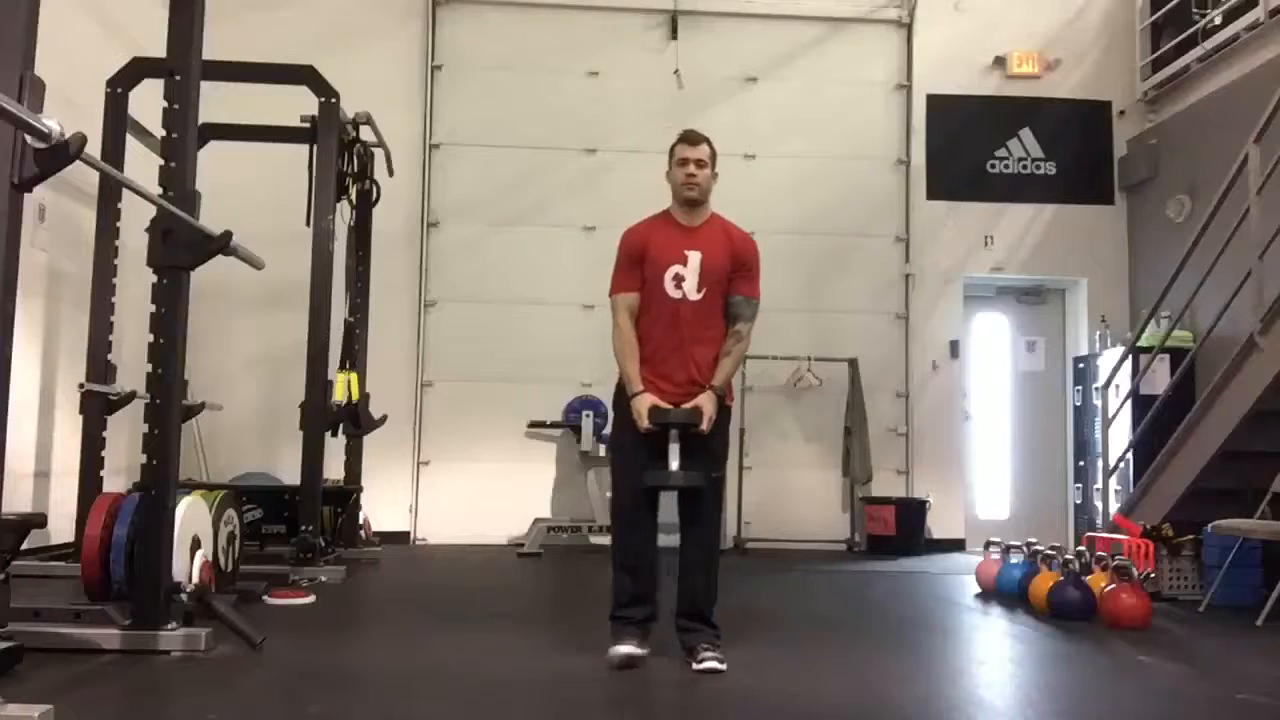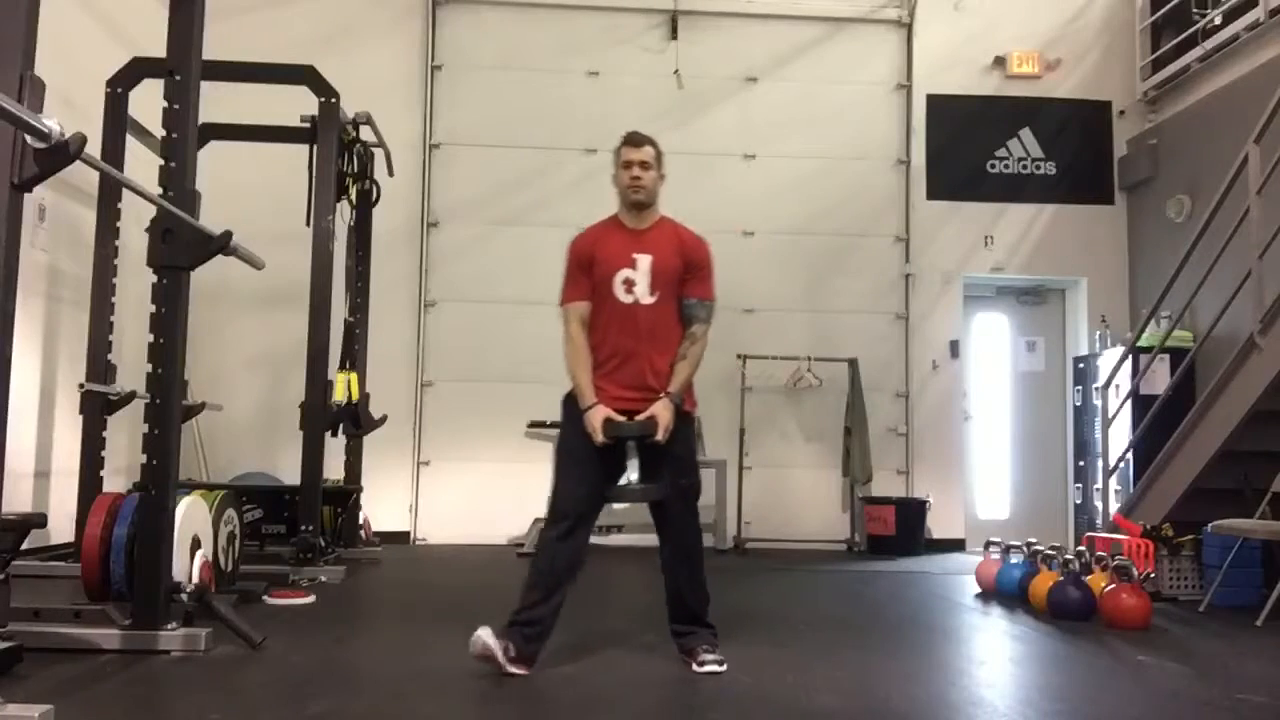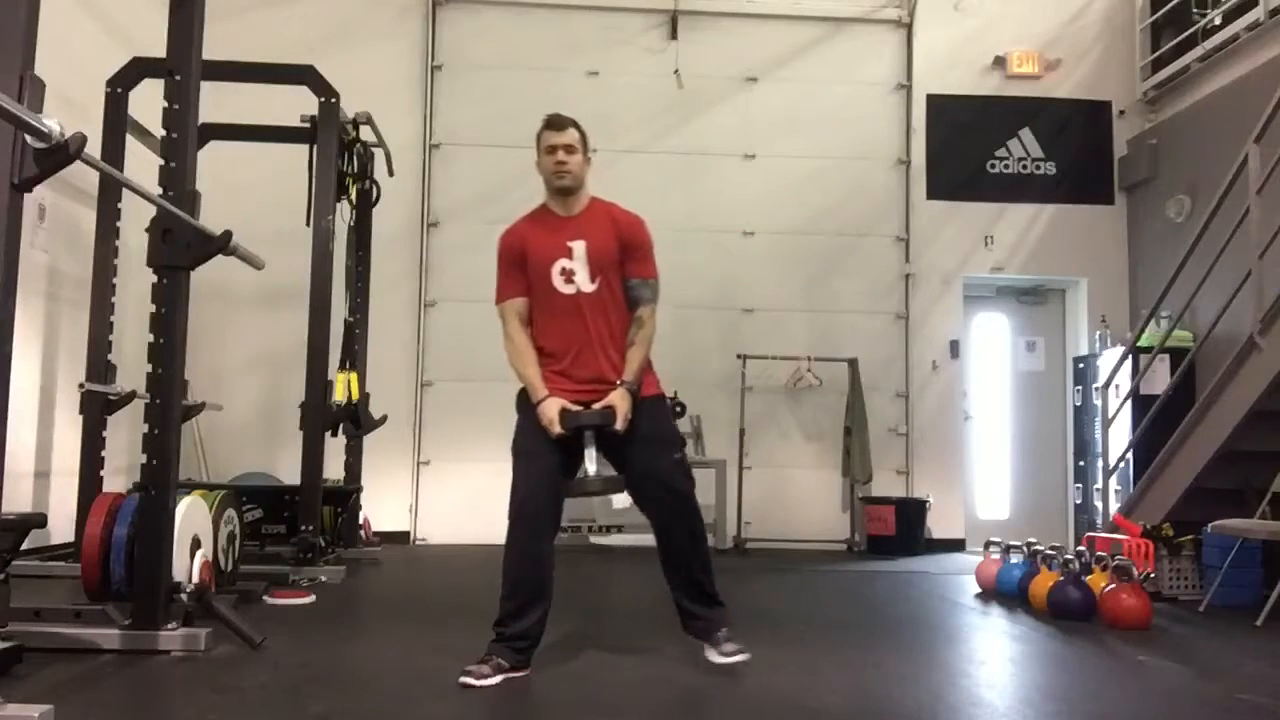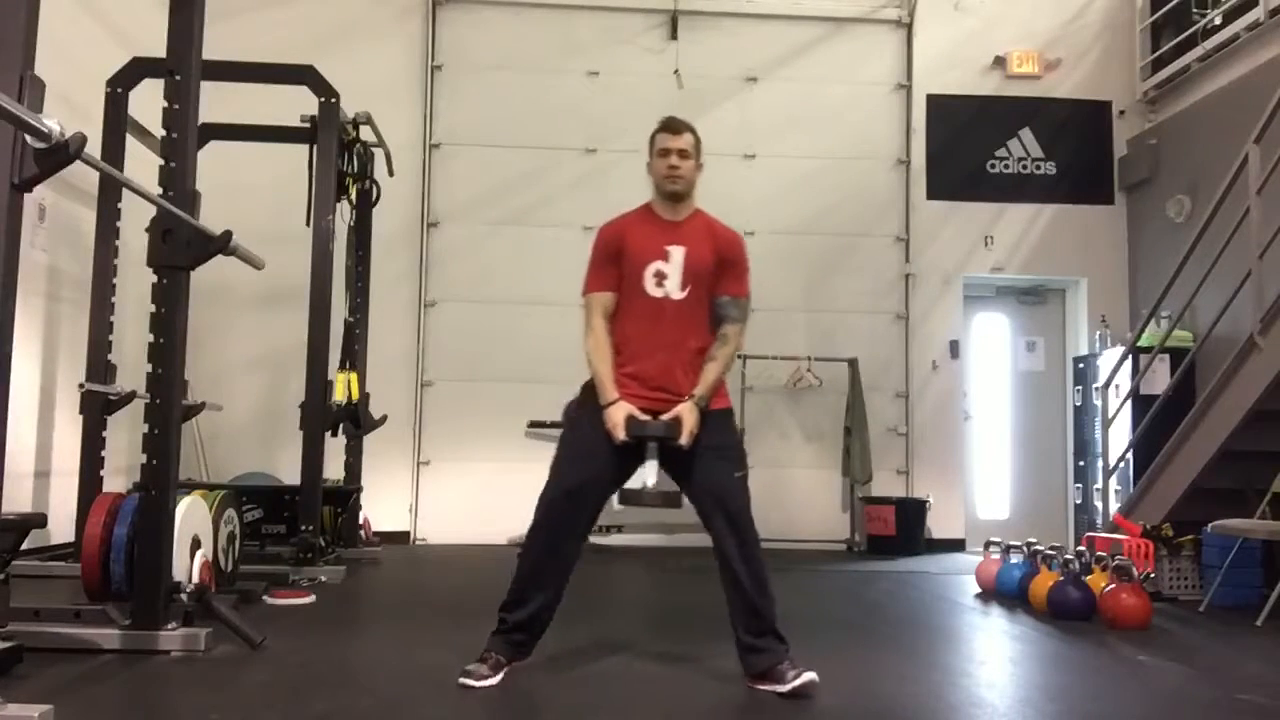
dt=0.5s
person 1, frame 1
left shoulder: (739, 245)
right shoulder: (639, 238)
left elbow: (741, 327)
right elbow: (624, 319)
left wrist: (713, 392)
right wrist: (636, 392)
left hip: (706, 401)
right hip: (643, 397)
left knee: (701, 518)
right knee: (632, 511)
left ankle: (699, 633)
right ankle: (630, 626)
person 1, frame 2
left shoulder: (690, 247)
right shoulder: (587, 245)
left elbow: (697, 331)
right elbow: (576, 329)
left wrist: (669, 399)
right wrist: (589, 404)
left hip: (668, 407)
right hip: (595, 405)
left knee: (680, 525)
right knee: (566, 520)
left ankle: (695, 636)
right ankle: (520, 642)
person 1, frame 3
left shoulder: (625, 227)
right shoulder: (517, 239)
left elbow: (644, 314)
right elbow: (515, 326)
left wrist: (626, 389)
right wrist: (542, 397)
left hip: (630, 394)
right hip: (550, 401)
left knee: (675, 505)
right knee: (530, 521)
left ankle: (709, 625)
right ankle: (511, 649)
person 1, frame 4
left shoulder: (724, 242)
right shoulder: (616, 234)
left elbow: (732, 332)
right elbow: (597, 321)
left wrist: (697, 401)
right wrist: (610, 400)
left hip: (698, 406)
right hip: (616, 400)
left knee: (733, 524)
right knee: (559, 513)
left ankle: (765, 658)
right ankle: (506, 645)
